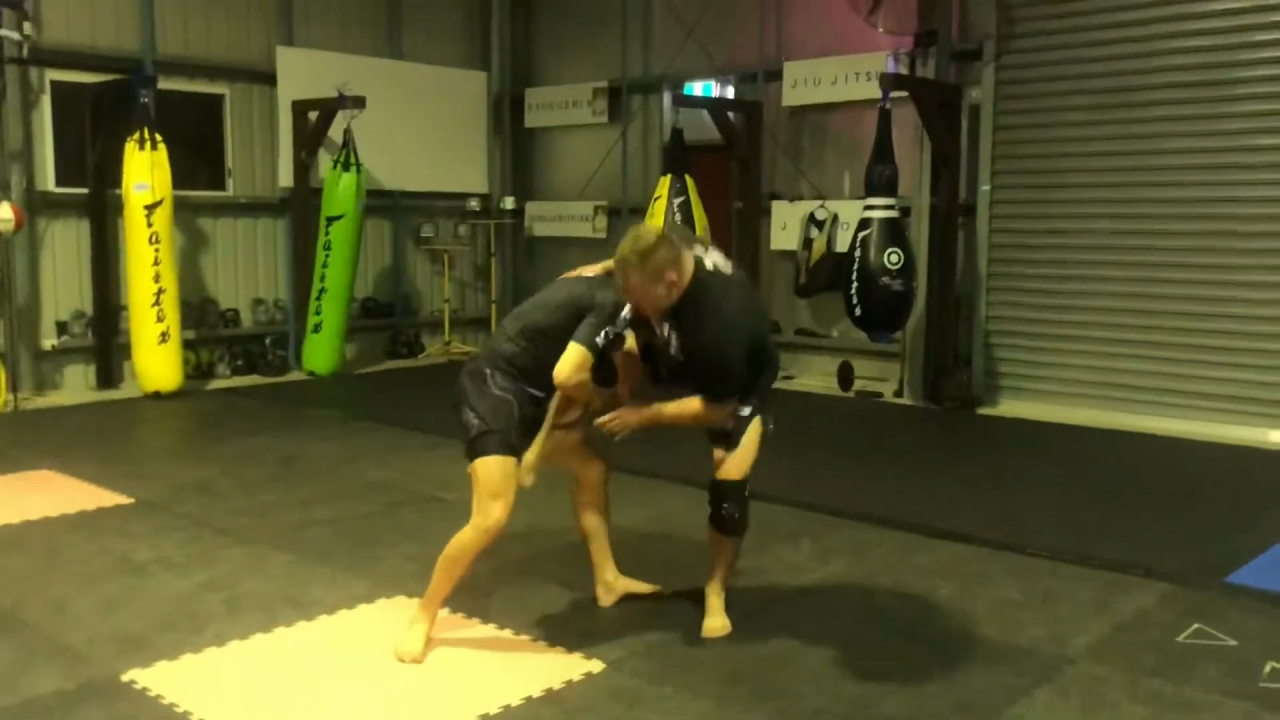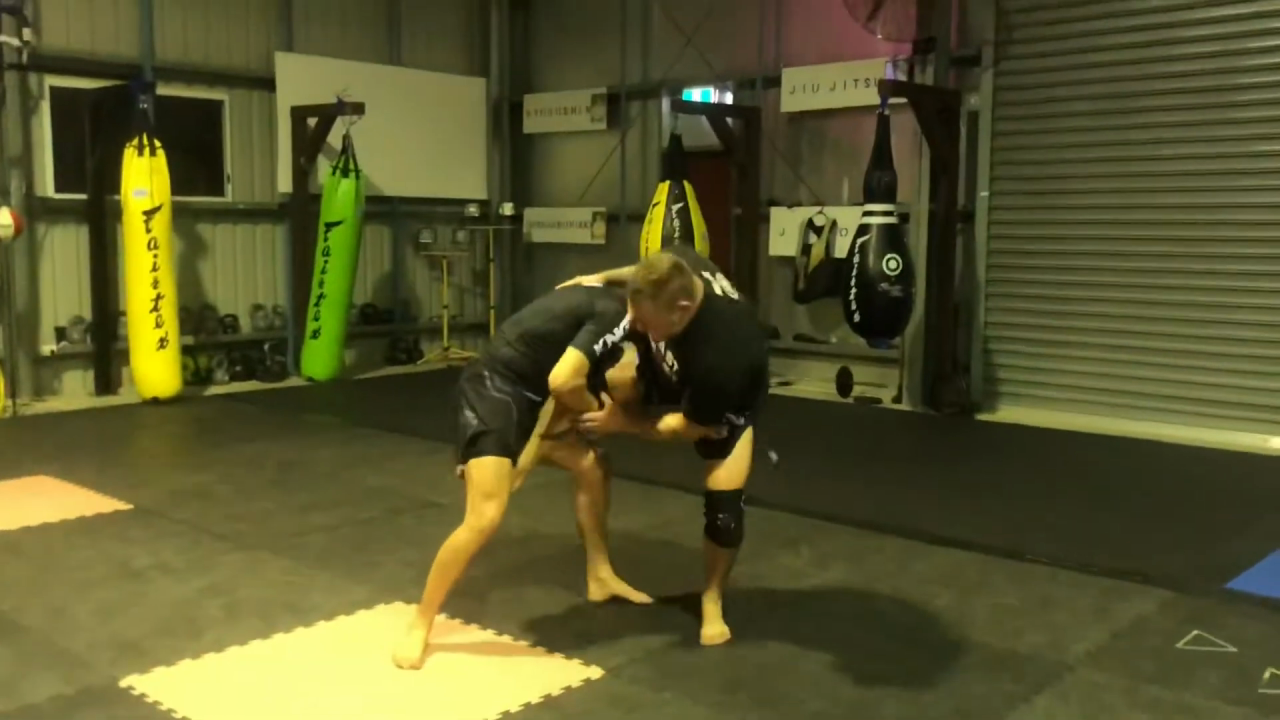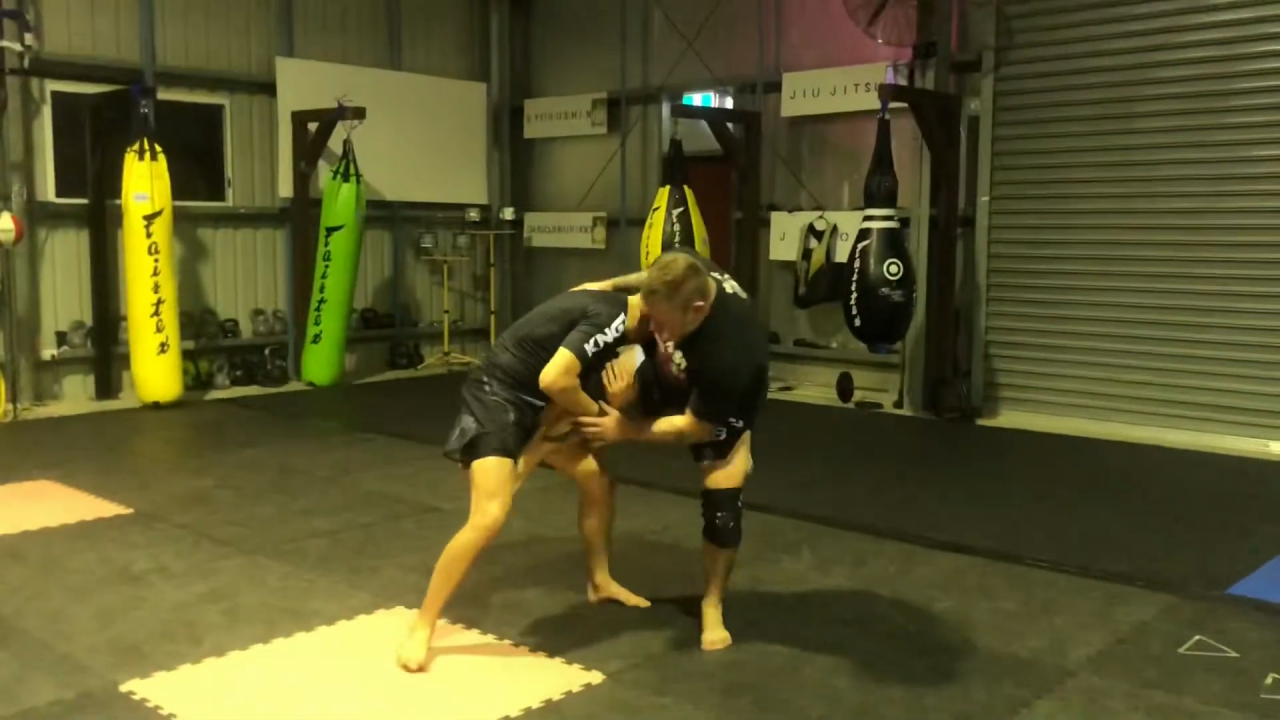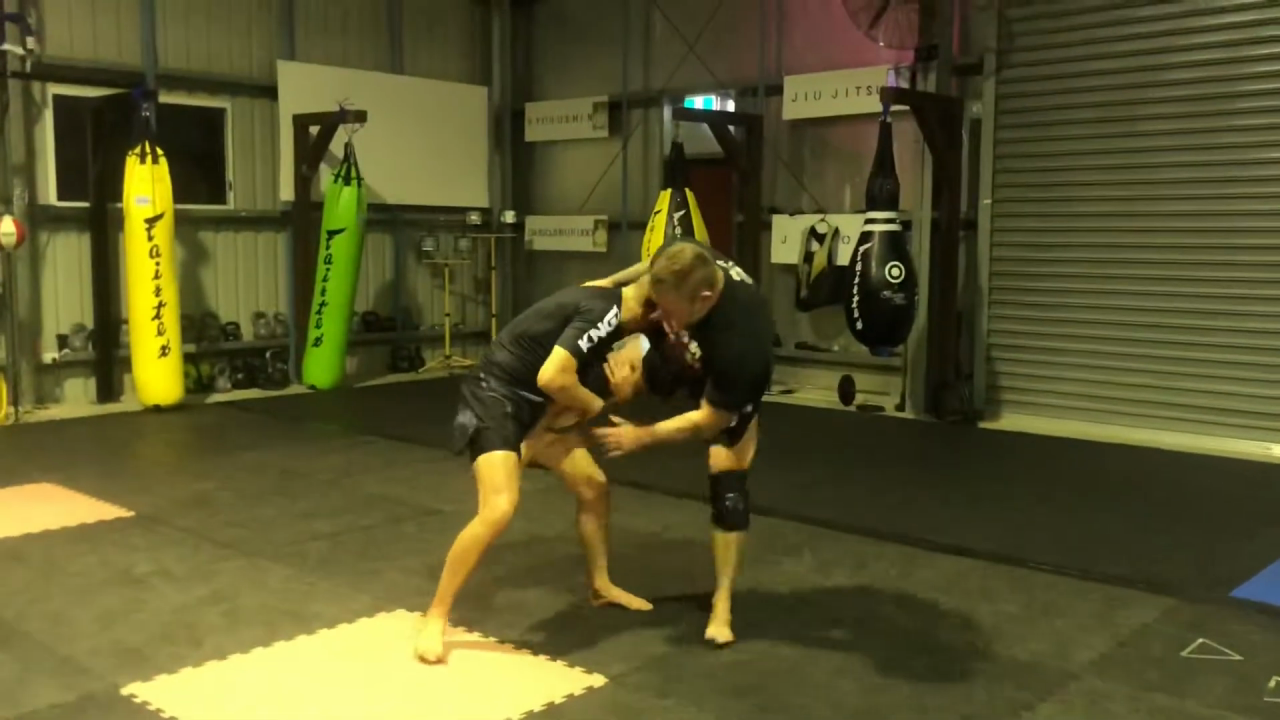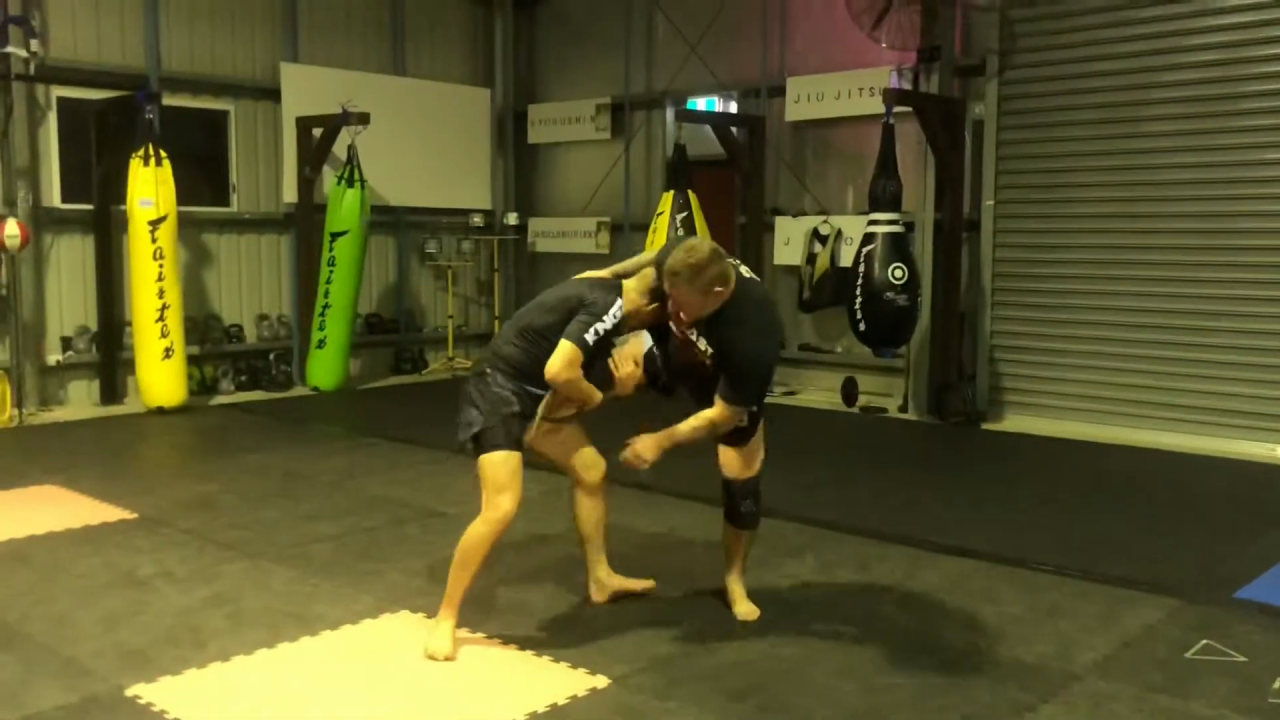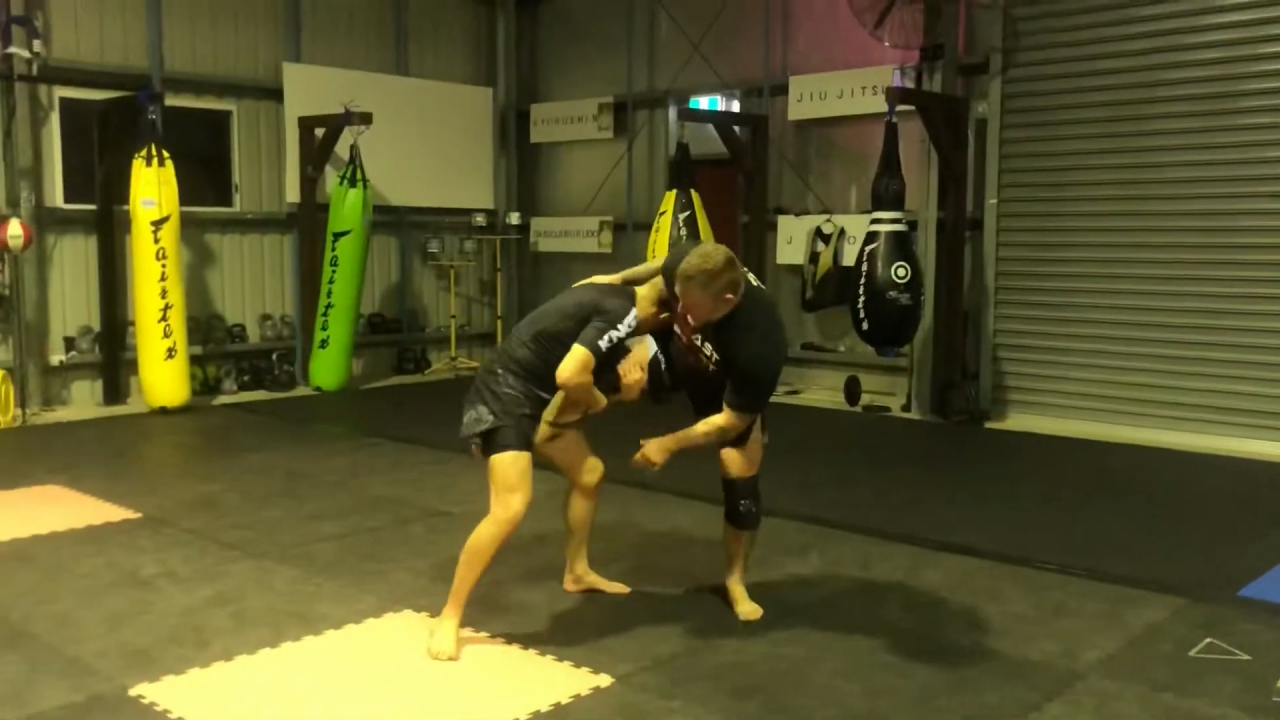
dt=0.1s
person 1, frame 1
left shoulder: (721, 324)
right shoulder: (673, 251)
left elbow: (715, 410)
left wrist: (646, 416)
right wrist: (604, 269)
left hip: (737, 386)
right hip: (681, 362)
left knee: (729, 486)
left ankle: (716, 593)
person 1, frame 2
left shoulder: (721, 353)
right shoulder: (677, 274)
left elbow: (691, 427)
left wrist: (623, 422)
right wrist: (604, 277)
left hip: (725, 405)
right hip: (673, 375)
left knee: (725, 500)
left ankle: (712, 603)
person 1, frame 3
left shoulder: (731, 354)
right shoulder: (685, 275)
left elbow: (697, 427)
left wrist: (627, 430)
right wrist: (611, 286)
left hip: (724, 407)
right hip: (670, 376)
left knee: (721, 501)
left ankle: (713, 606)
person 1, frame 4
left shoulder: (742, 341)
right shoulder: (680, 264)
left elbow: (711, 418)
left wrist: (643, 437)
right wrist: (614, 282)
left hip: (727, 393)
right hip: (674, 356)
left knee: (729, 484)
left ankle: (721, 600)
person 1, frame 5
left shoulder: (753, 338)
right shoulder: (685, 260)
left elbow: (723, 416)
left wrist: (661, 441)
right wrist: (610, 274)
left hip: (733, 388)
right hip: (671, 353)
left knee: (741, 485)
left ankle: (735, 581)
person 1, frame 6
left shoulder: (759, 346)
right shoulder: (690, 263)
left elbow: (733, 421)
left wrist: (670, 445)
right wrist: (619, 280)
left hip: (729, 392)
right hip: (675, 355)
left knee: (742, 486)
left ankle: (736, 580)
person 2, frame 1
left shoulder: (604, 287)
right shoulder: (615, 303)
right elbow: (568, 376)
right wrist: (597, 399)
left hip: (529, 389)
right hip: (497, 387)
left knee: (591, 471)
right knee: (491, 518)
left ankle: (608, 581)
right ankle: (422, 619)
person 2, frame 2
left shoulder: (604, 300)
right shoulder: (616, 315)
right elbow: (563, 381)
right wrist: (597, 407)
left hip: (528, 394)
right hip: (494, 390)
left knee: (593, 467)
right knee: (485, 518)
left ankle: (601, 578)
right ankle: (419, 626)
person 2, frame 3
left shoulder: (606, 305)
right shoulder: (612, 318)
right elbow: (554, 381)
right wrist: (596, 413)
left hip: (531, 402)
right hip: (495, 397)
left knee: (597, 480)
right knee: (489, 517)
left ankle: (600, 582)
right ankle: (422, 627)
person 2, frame 4
left shoulder: (600, 298)
right shoulder: (604, 312)
right elbow: (552, 377)
right wrist: (594, 406)
left hip: (530, 400)
right hip: (494, 394)
left knee: (591, 486)
right knee: (497, 509)
left ankle: (600, 585)
right ankle: (436, 618)
person 2, frame 5
left shoulder: (603, 290)
right shoulder: (608, 305)
right elbow: (559, 372)
left wrist: (620, 378)
right wrist: (594, 398)
left hip: (533, 392)
right hip: (500, 389)
left knee: (593, 472)
right knee: (501, 509)
left ankle: (600, 578)
right ankle: (445, 618)
person 2, frame 6
left shoulder: (612, 295)
right shoulder: (622, 313)
right elbow: (570, 376)
right wrist: (597, 402)
left hip: (534, 392)
right hip: (506, 390)
left knee: (589, 474)
right knee: (510, 508)
left ankle: (577, 572)
right ankle: (449, 618)
